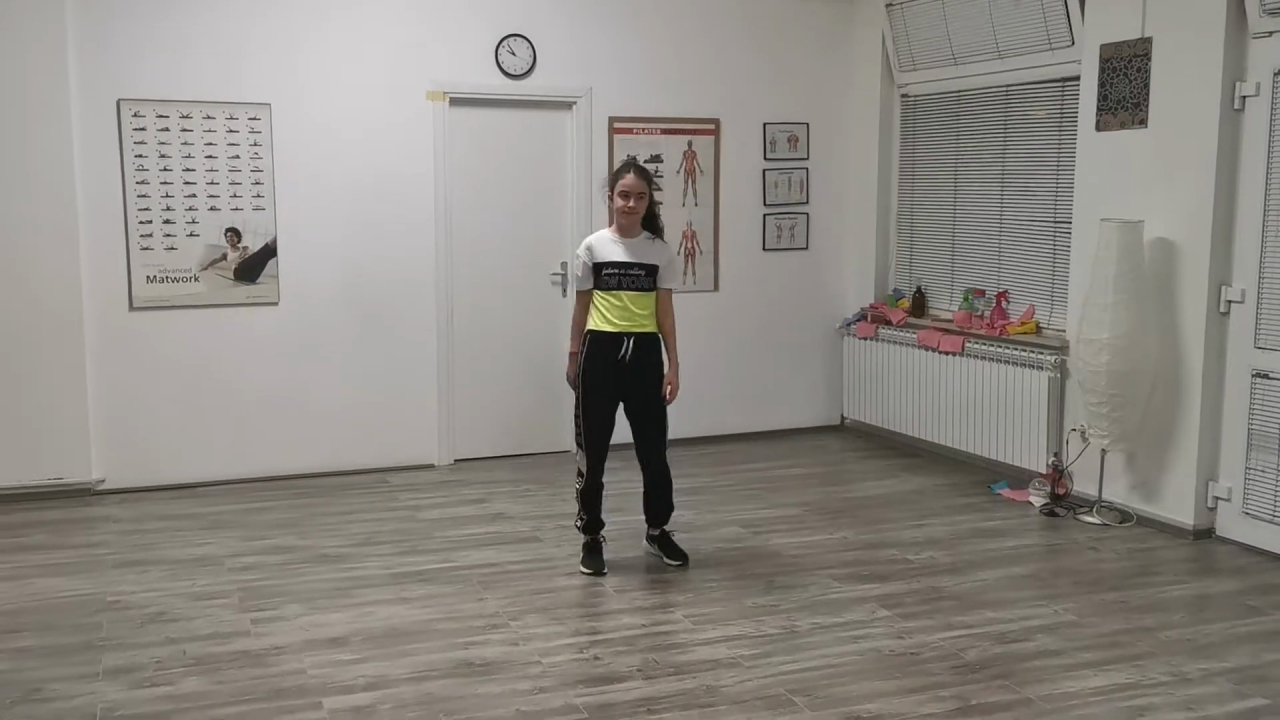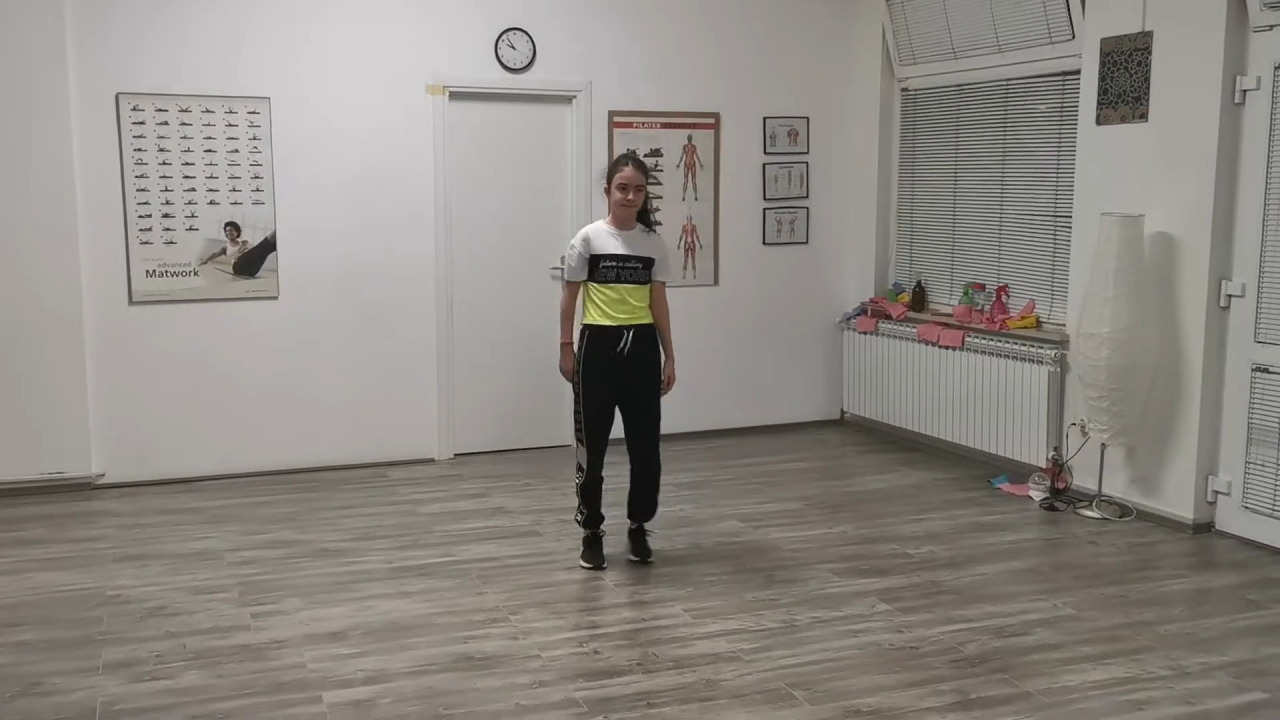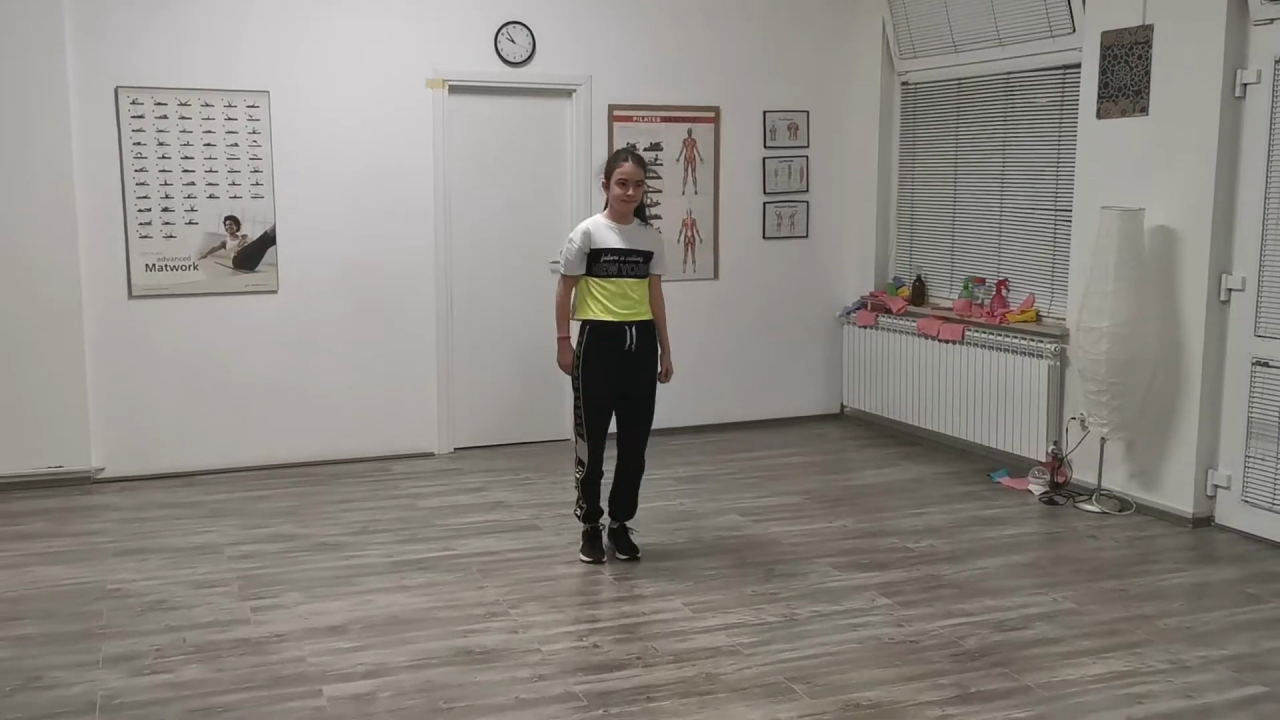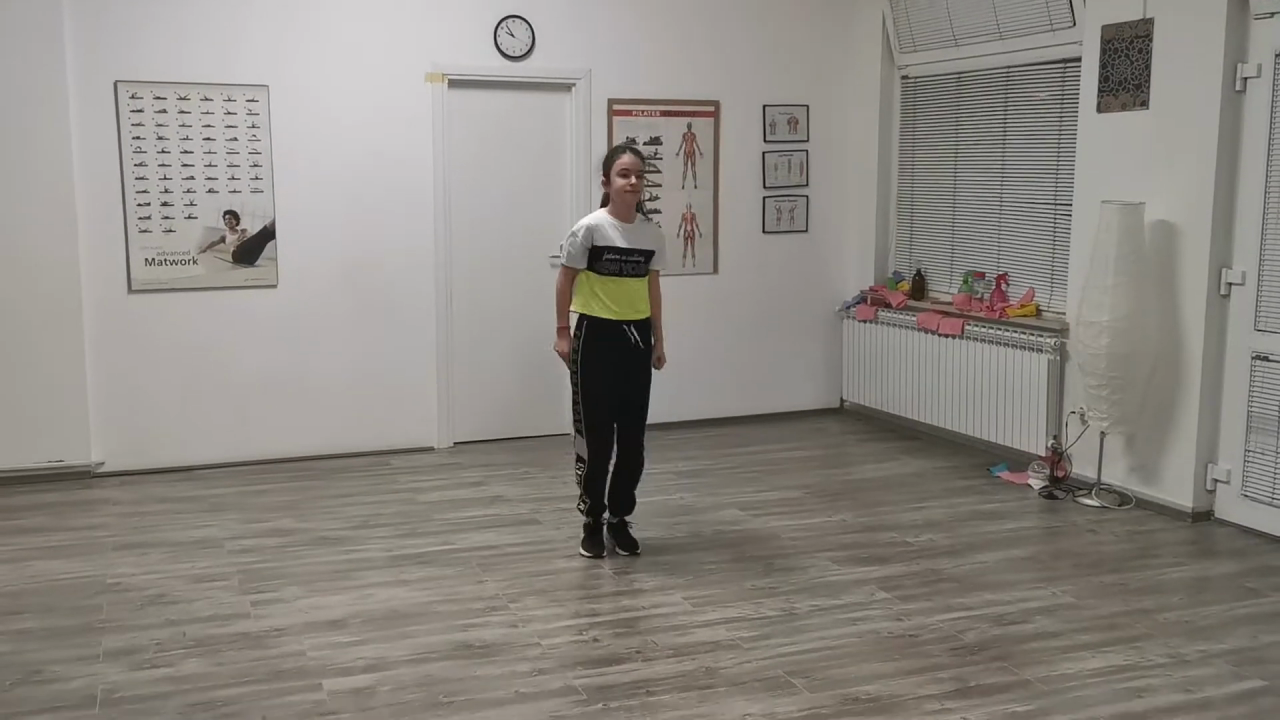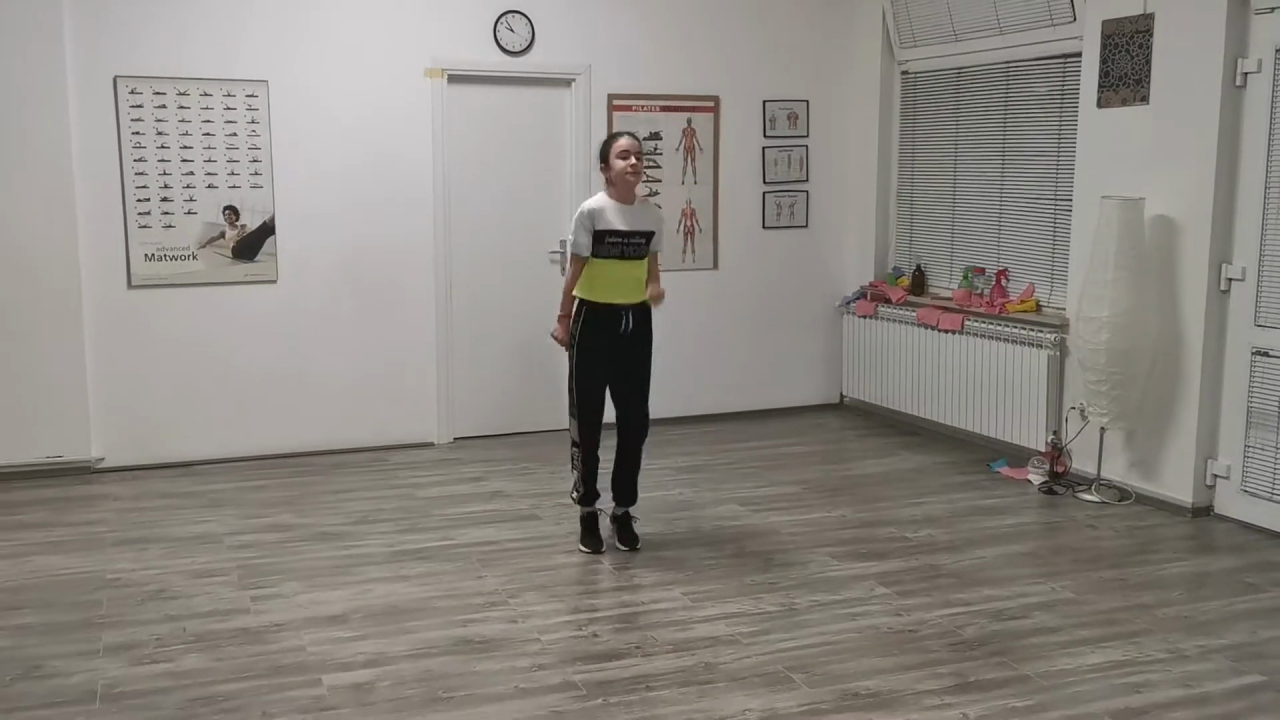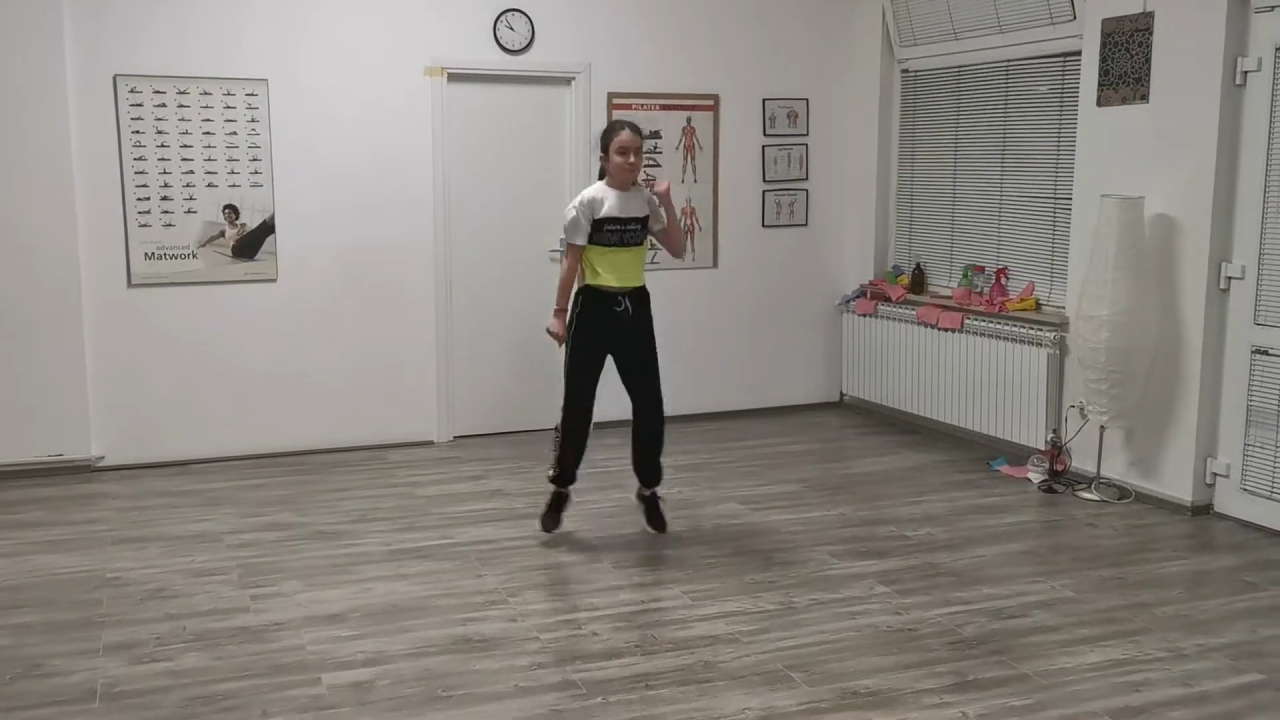
dt=0.1s
person 1, frame 1
left shoulder: (660, 251)
right shoulder: (593, 246)
left elbow: (665, 312)
right elbow: (582, 305)
left wrist: (673, 366)
right wrist: (574, 355)
left hip: (645, 353)
right hip: (601, 352)
left knee: (653, 448)
right knee: (592, 449)
left ankle: (657, 531)
right ankle: (591, 538)
person 1, frame 2
left shoulder: (654, 243)
right shoulder: (588, 238)
left elbow: (659, 302)
right elbow: (570, 295)
left wrist: (669, 357)
right wrist: (566, 347)
left hip: (642, 348)
right hip: (598, 346)
left knee: (646, 444)
right knee: (592, 444)
left ankle: (636, 526)
right ankle: (592, 532)
person 1, frame 3
left shoulder: (651, 237)
right shoulder: (587, 232)
left elbow: (655, 296)
right elbow: (566, 289)
left wrist: (665, 350)
right wrist: (563, 341)
left hip: (640, 343)
right hip: (598, 341)
left knee: (635, 440)
right knee: (591, 439)
left ankle: (620, 524)
right ankle: (591, 527)
person 1, frame 4
left shoulder: (652, 232)
right shoulder: (588, 228)
left elbow: (653, 288)
right elbow: (566, 282)
left wrist: (658, 340)
right wrist: (562, 332)
left hip: (637, 339)
right hip: (596, 336)
left knee: (631, 436)
right knee: (593, 434)
left ankle: (619, 518)
right ankle: (593, 521)
person 1, frame 5
left shoulder: (652, 214)
right shoulder: (592, 211)
right elbow: (576, 269)
left wrist: (655, 289)
right wrist: (563, 319)
left hip: (636, 322)
right hip: (595, 322)
left knee: (635, 422)
right knee: (586, 421)
left ankle: (623, 510)
right ankle: (587, 512)
person 1, frame 6
left shoulder: (649, 199)
right shoulder: (588, 202)
left elbow: (677, 251)
right elbow: (571, 260)
left wrist: (669, 210)
right wrist: (559, 314)
left hip: (634, 306)
right hip: (592, 309)
left knee: (649, 405)
right knee: (577, 408)
left ankle: (648, 489)
right ankle: (560, 489)
